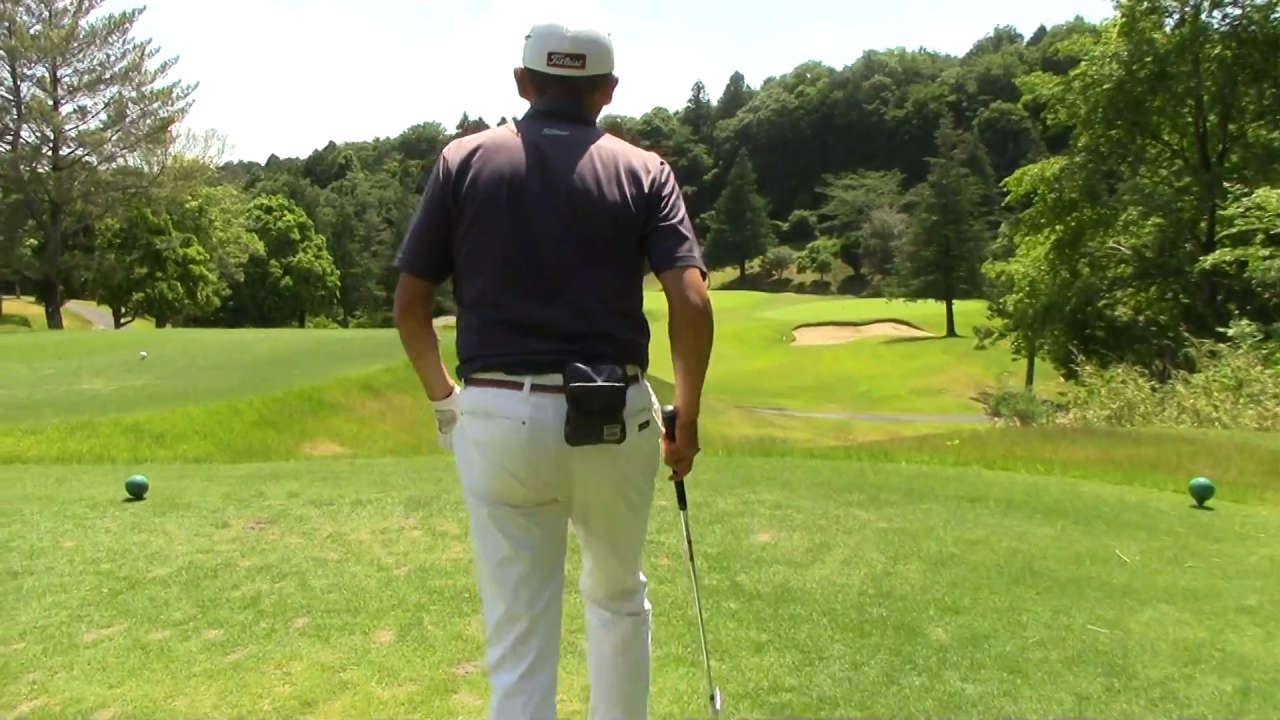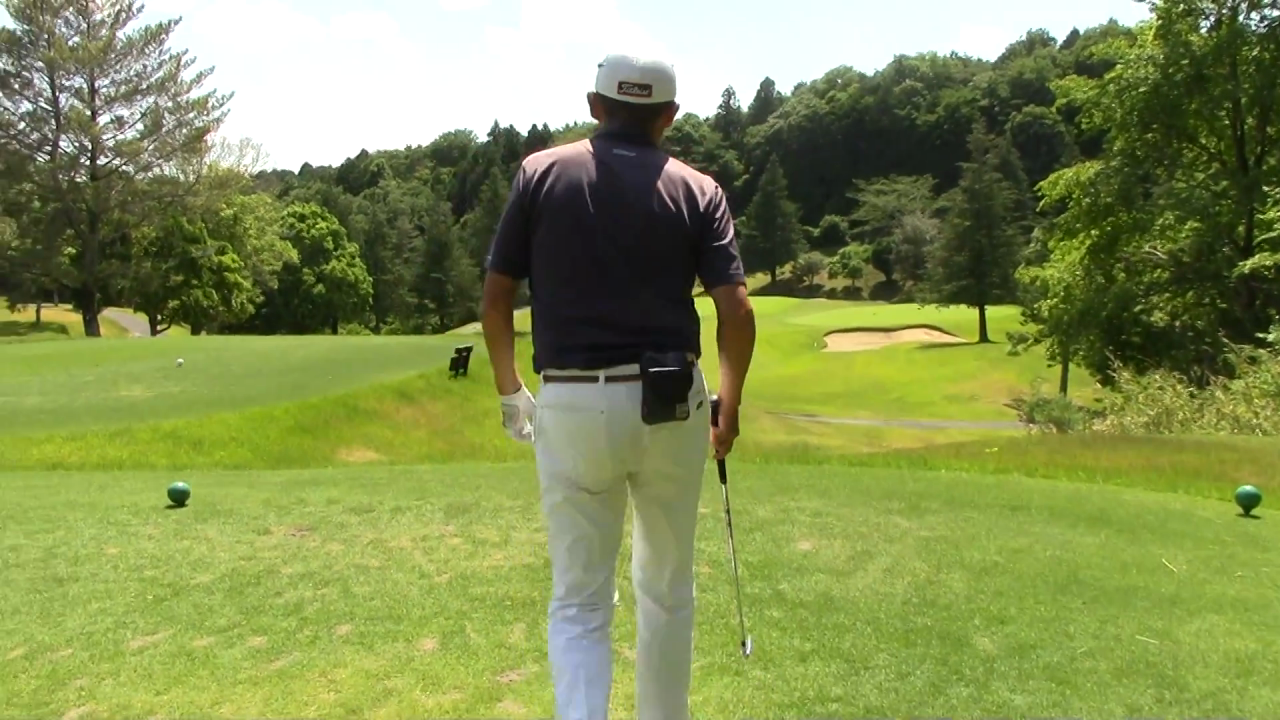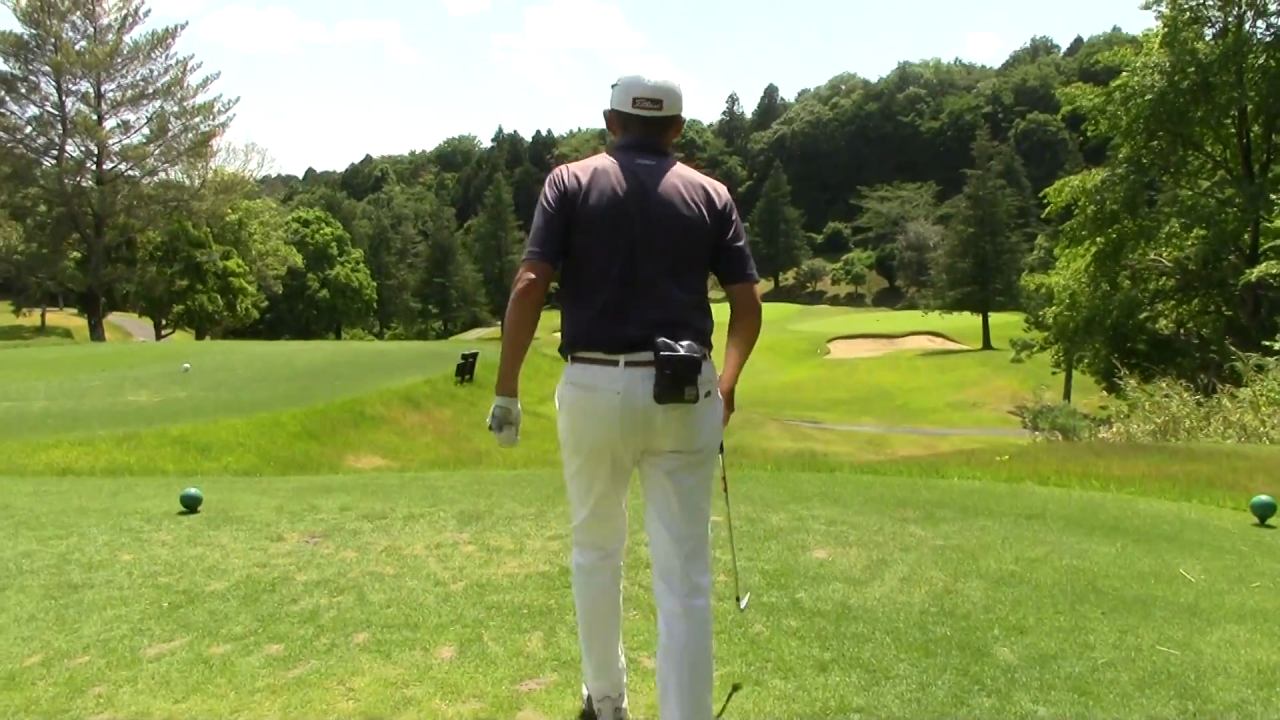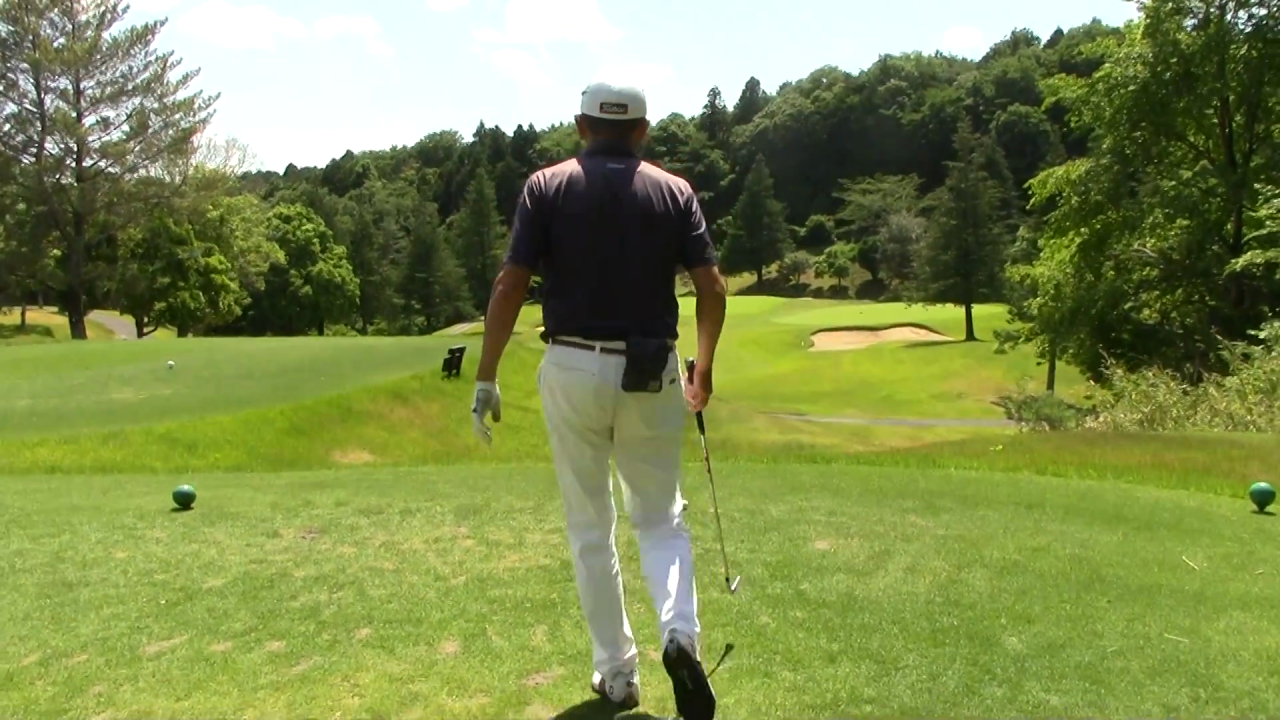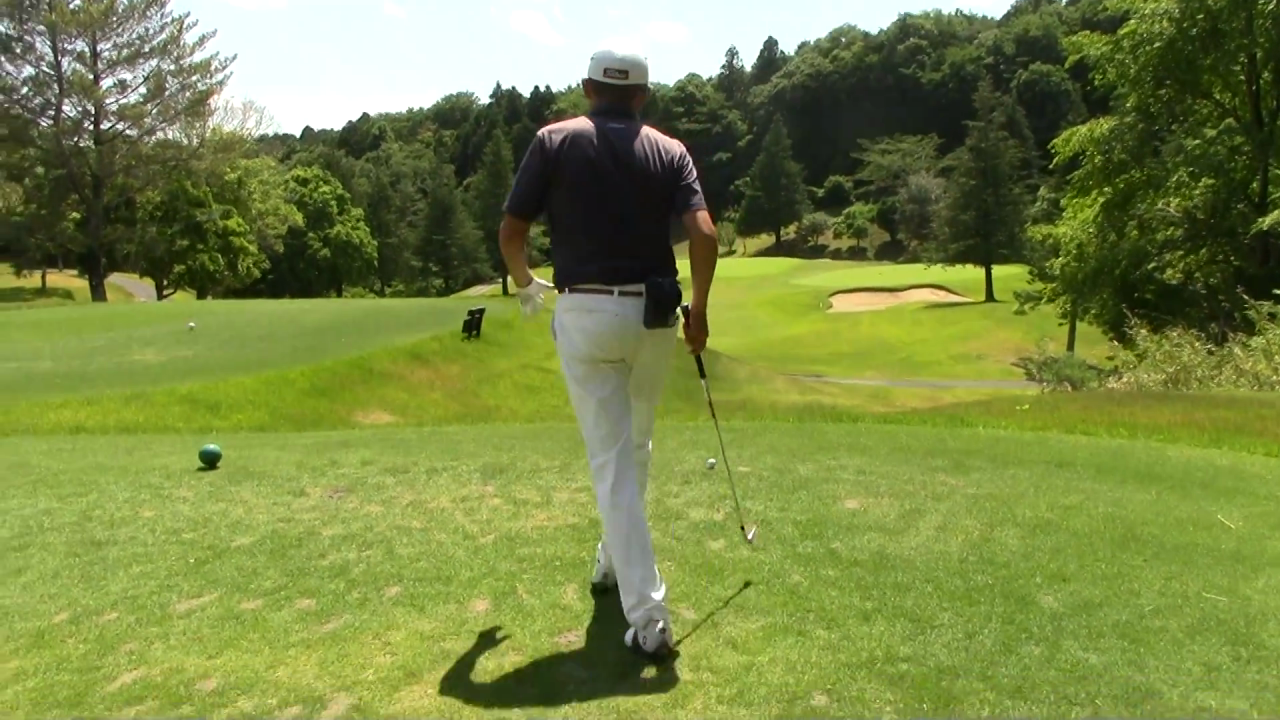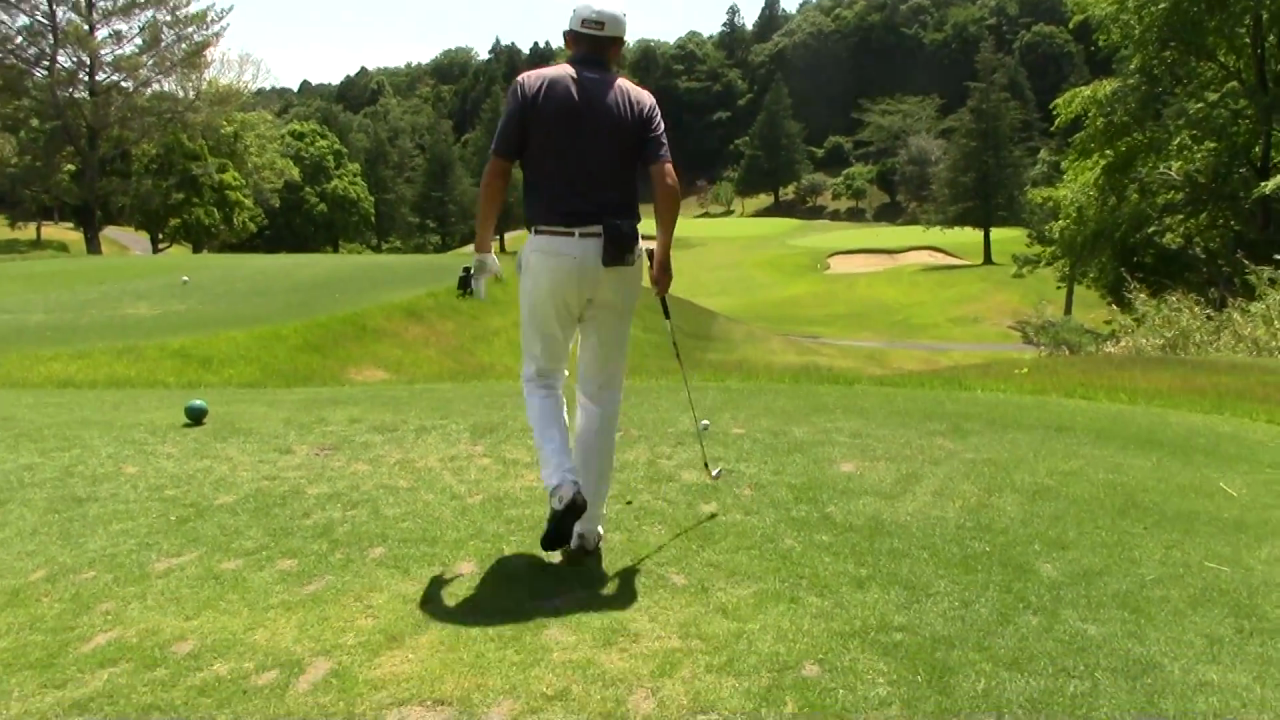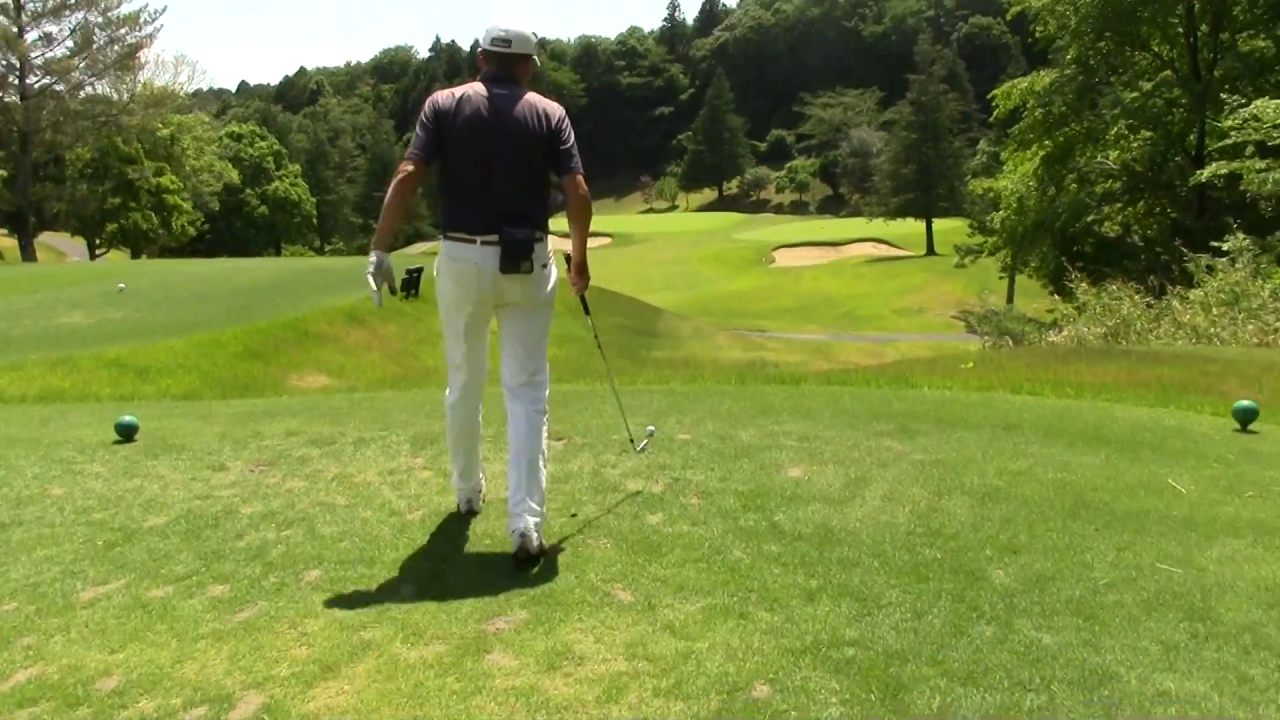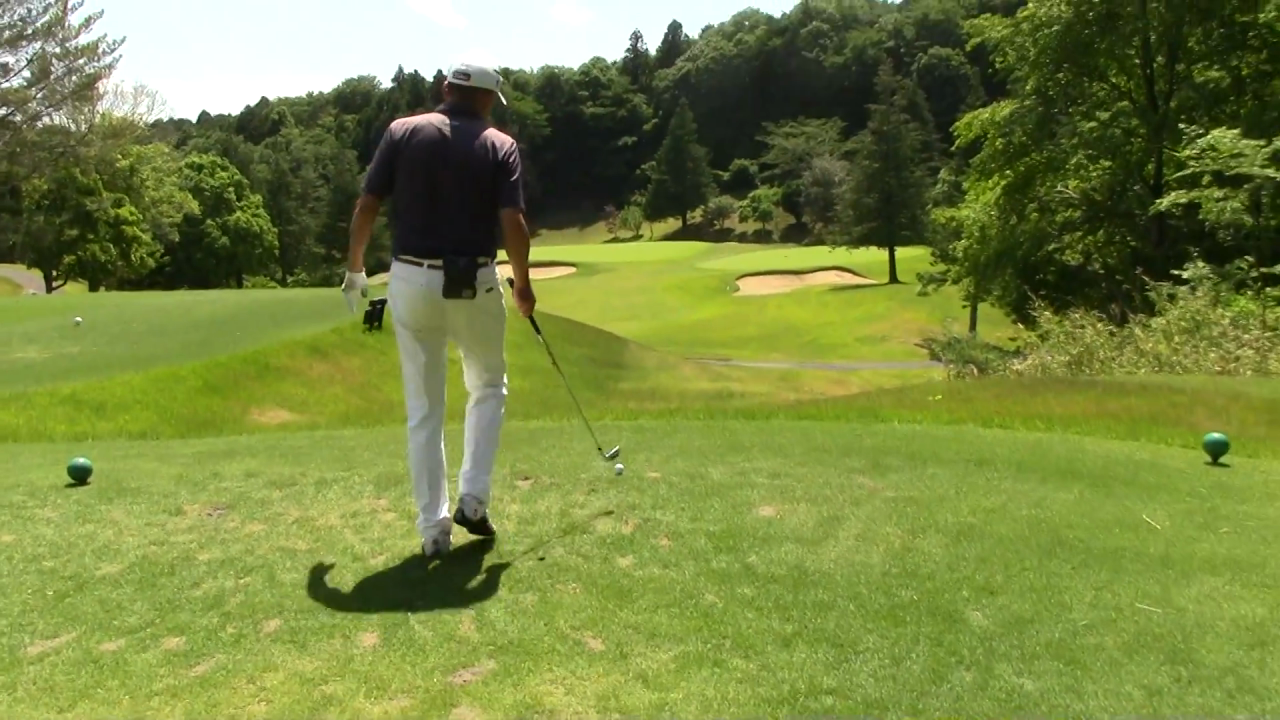
dt=0.3s
person 1, frame 1
left shoulder: (464, 160)
right shoulder: (643, 171)
left elbow: (410, 302)
right elbow: (691, 302)
left wrist: (442, 394)
right wrist: (686, 413)
left hip: (496, 417)
right hip: (612, 420)
left knee: (519, 648)
right knee: (618, 594)
person 1, frame 2
left shoulder: (541, 172)
right shoulder: (697, 190)
left elbow: (494, 297)
right elbow: (736, 312)
left wrist: (510, 390)
right wrist: (729, 406)
left hip: (571, 406)
right hip: (670, 409)
left knee: (578, 606)
right knee: (667, 590)
person 1, frame 3
left shoulder: (570, 181)
right shoulder: (710, 193)
left elbow: (528, 285)
right elbow: (747, 304)
left wrist: (505, 391)
right wrist: (728, 380)
left hip: (593, 388)
right hip: (684, 392)
left knee: (595, 545)
right knee: (683, 575)
person 1, frame 4
left shoulder: (547, 185)
right shoulder: (674, 190)
left elbow: (510, 285)
right elbow: (712, 288)
left wrist: (486, 379)
right wrist: (703, 368)
left hip: (572, 371)
right hip: (652, 376)
left knee: (590, 528)
right knee: (659, 521)
right ankle: (679, 635)
person 1, frame 5
left shoulder: (553, 140)
right shoulder: (669, 150)
left elbow: (510, 232)
right elbow: (704, 234)
left wrist: (525, 282)
right wrist: (699, 309)
left hip: (587, 314)
right hip: (654, 315)
left knee: (612, 465)
right knee: (632, 447)
left ankle: (649, 617)
right ankle: (616, 565)
person 1, frame 6
left shoulder: (531, 86)
right shoulder: (639, 100)
left elbow: (495, 174)
right elbow: (667, 184)
left wrist: (483, 247)
right wrist: (663, 255)
left hip: (550, 253)
right hip: (617, 257)
left knee: (541, 378)
right knee: (601, 392)
left ankle: (564, 486)
right ankle: (586, 524)
person 1, frame 7
left shoulder: (445, 103)
right shoulder: (550, 113)
left elbow: (408, 175)
right elbow: (577, 194)
left wrist: (379, 249)
right wrist: (580, 257)
left hip: (462, 259)
right hip: (527, 262)
left knee: (464, 381)
right knee: (527, 391)
left ankle: (468, 489)
right ankle: (526, 525)
person 1, frame 8
left shoulder: (402, 132)
right shoulder: (501, 146)
left elbow: (365, 209)
right elbow: (513, 226)
left wrist: (355, 271)
right wrist: (523, 283)
left hip: (411, 281)
right hip: (474, 284)
left knee: (423, 411)
right knee: (487, 388)
left ankle: (433, 528)
right ankle: (472, 498)
